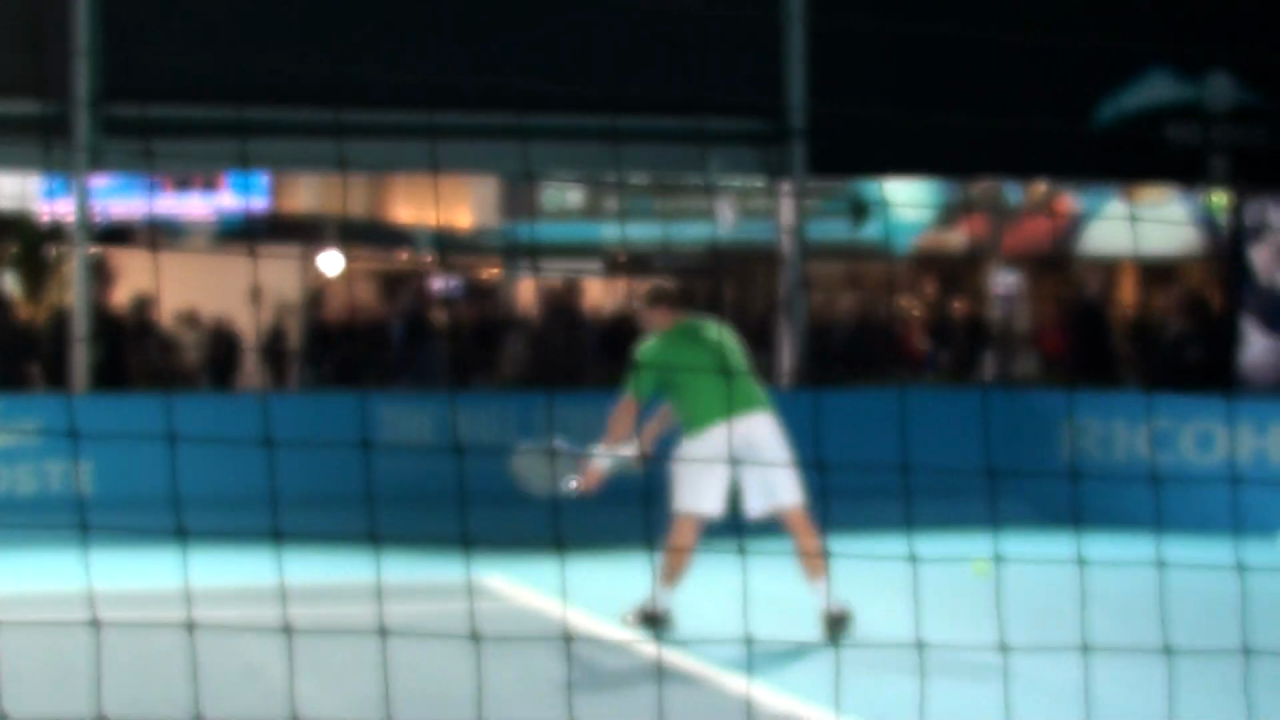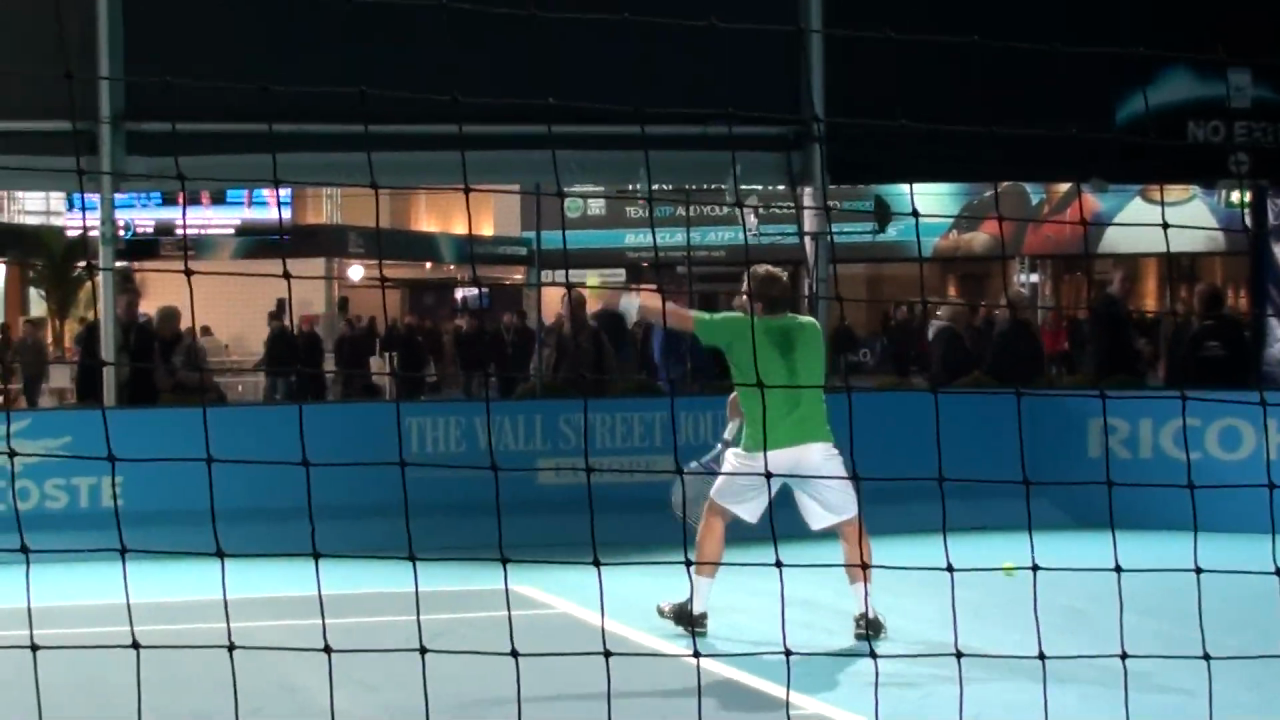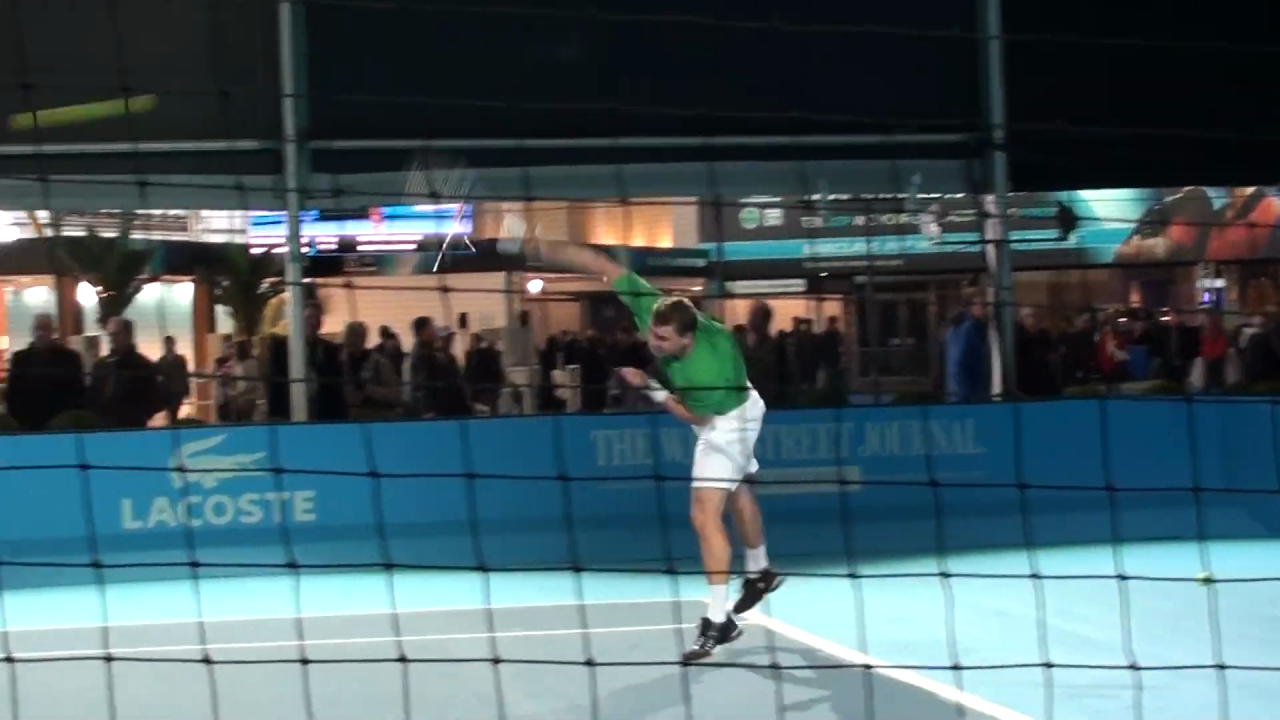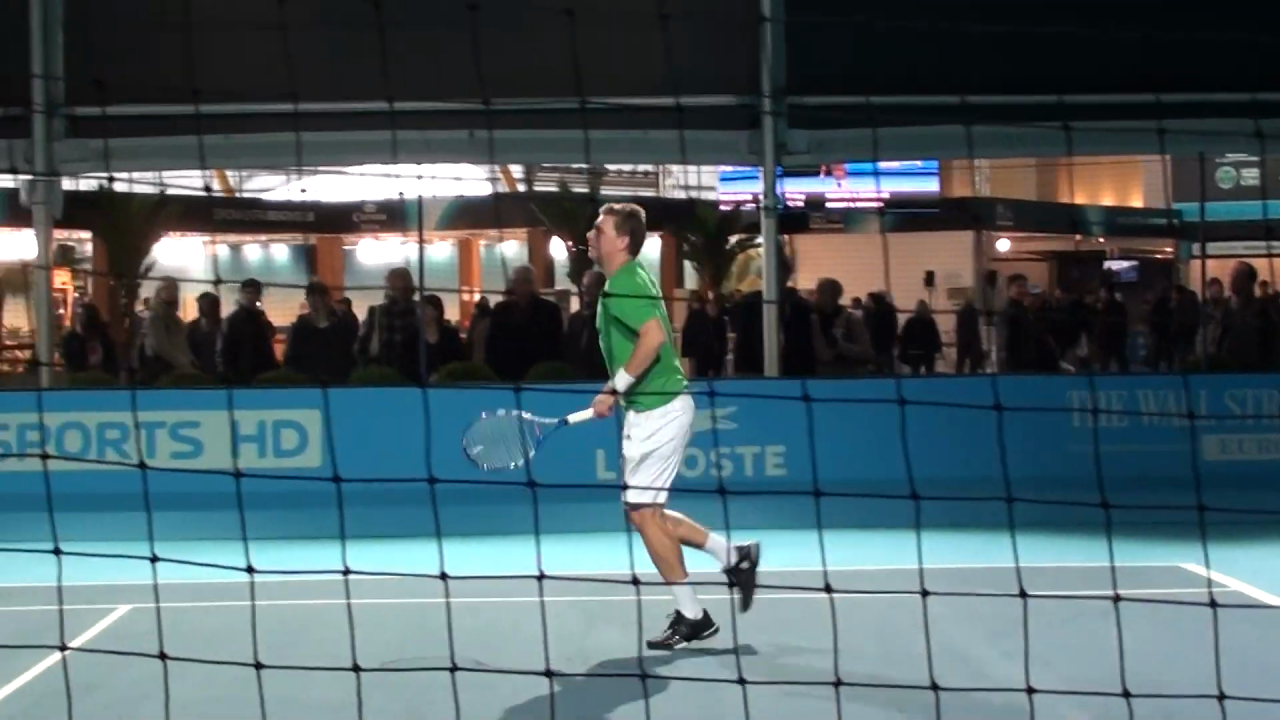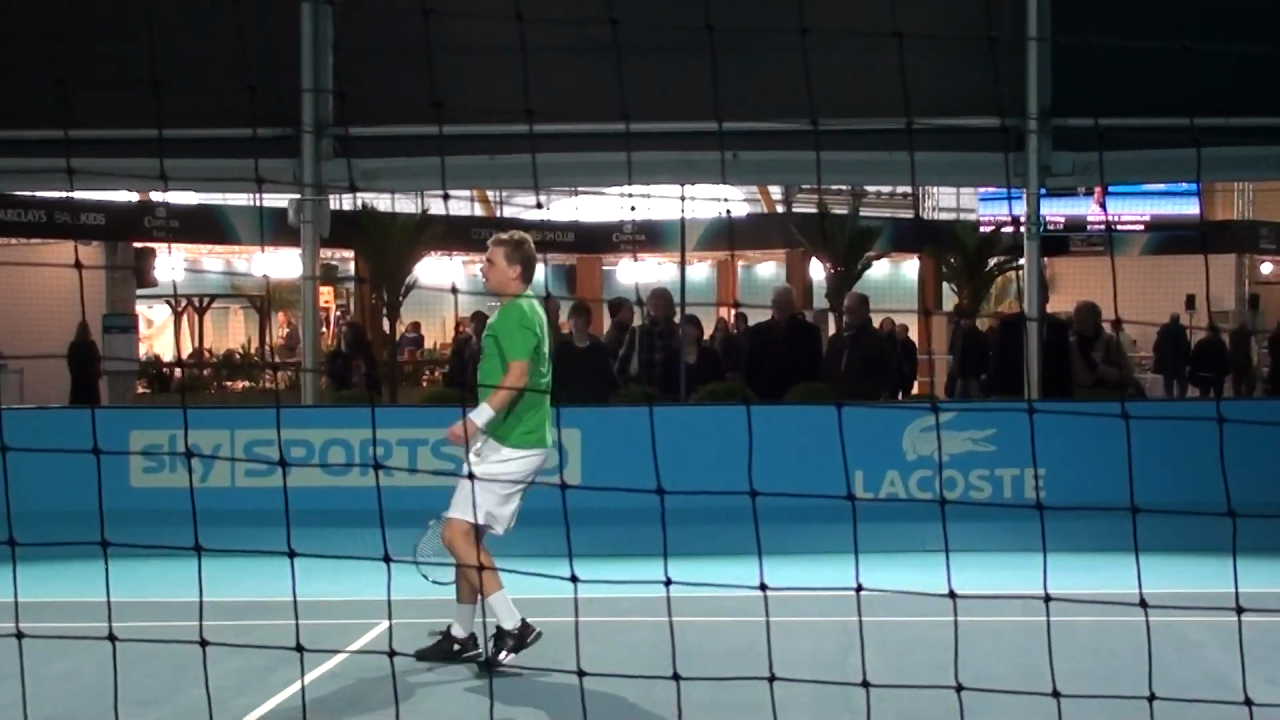
dt=1s
person 1, frame 1
left shoulder: (653, 349)
right shoulder: (715, 328)
left elbow: (627, 409)
left wrist: (600, 458)
right wrist: (649, 434)
left hip: (711, 434)
right hip: (759, 421)
left knee: (686, 524)
right knee: (798, 519)
left ankle: (658, 608)
right ankle: (829, 610)
person 1, frame 2
left shoulder: (740, 328)
right shoulder: (811, 329)
left elbow: (677, 316)
left wrist: (624, 300)
left hip: (759, 451)
right hip: (816, 447)
left knee: (715, 515)
right knee: (851, 528)
left ankle: (693, 610)
right ankle: (865, 615)
person 1, frame 3
left shoulder: (702, 365)
right shoulder: (654, 310)
left elbow: (694, 415)
right elbow: (608, 270)
left wrist: (651, 387)
right wrist: (543, 247)
left hip: (731, 416)
right hip: (721, 414)
left knee: (703, 511)
right knee: (736, 492)
left ankle: (718, 620)
right ankle: (759, 571)
person 1, frame 4
left shoulder: (626, 283)
right shoulder: (624, 281)
left elbow: (655, 337)
left wrist: (615, 387)
right wrist: (617, 389)
left hip: (659, 411)
right hip: (645, 414)
left knee: (642, 512)
right knee: (646, 512)
left ankle: (693, 617)
right ankle: (734, 555)
person 1, frame 5
left shoulder: (515, 314)
right shoulder: (525, 311)
left elbow: (517, 377)
left wrist: (476, 420)
left hip: (511, 446)
right hip: (518, 442)
left knee: (458, 531)
right knee: (467, 536)
left ankle: (511, 625)
right ankle: (462, 636)
